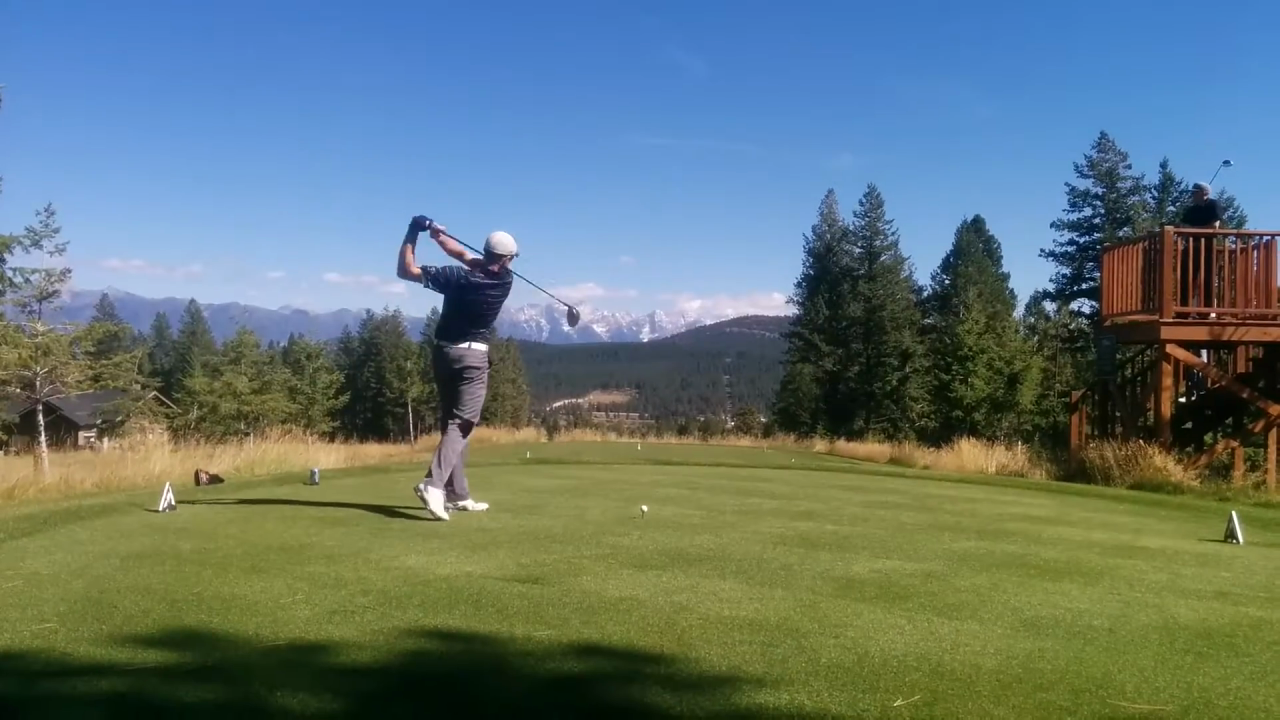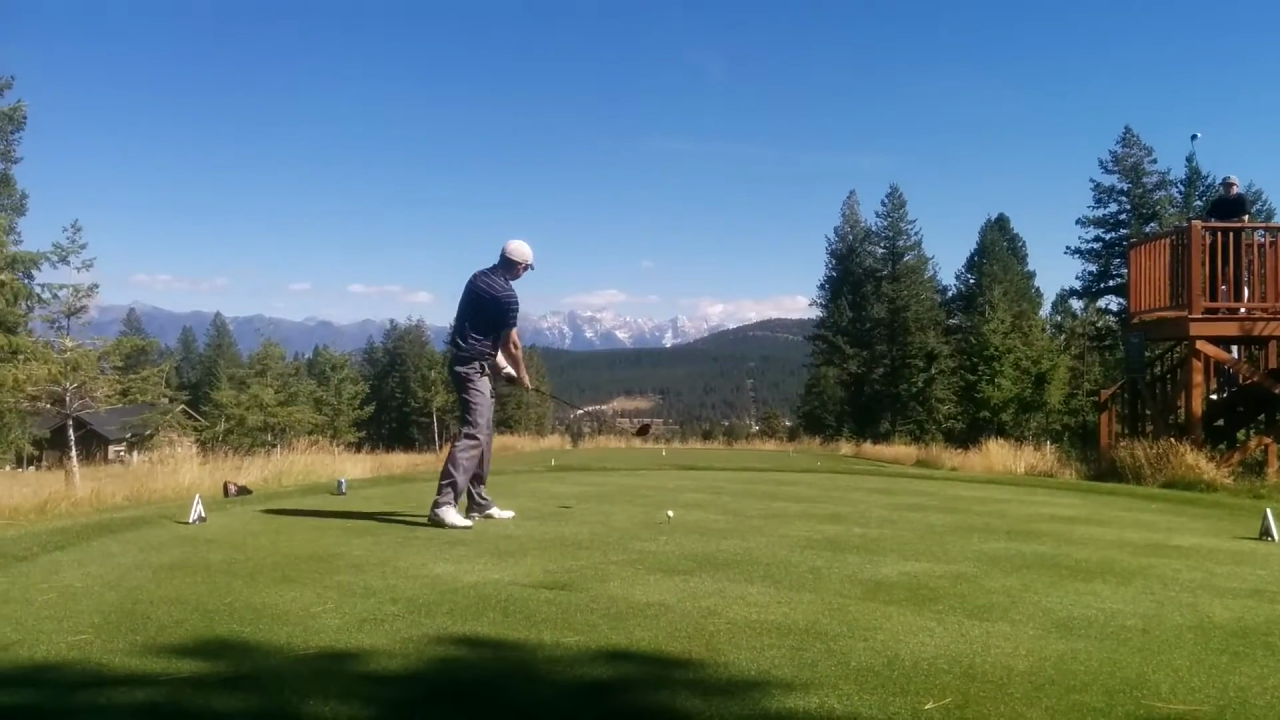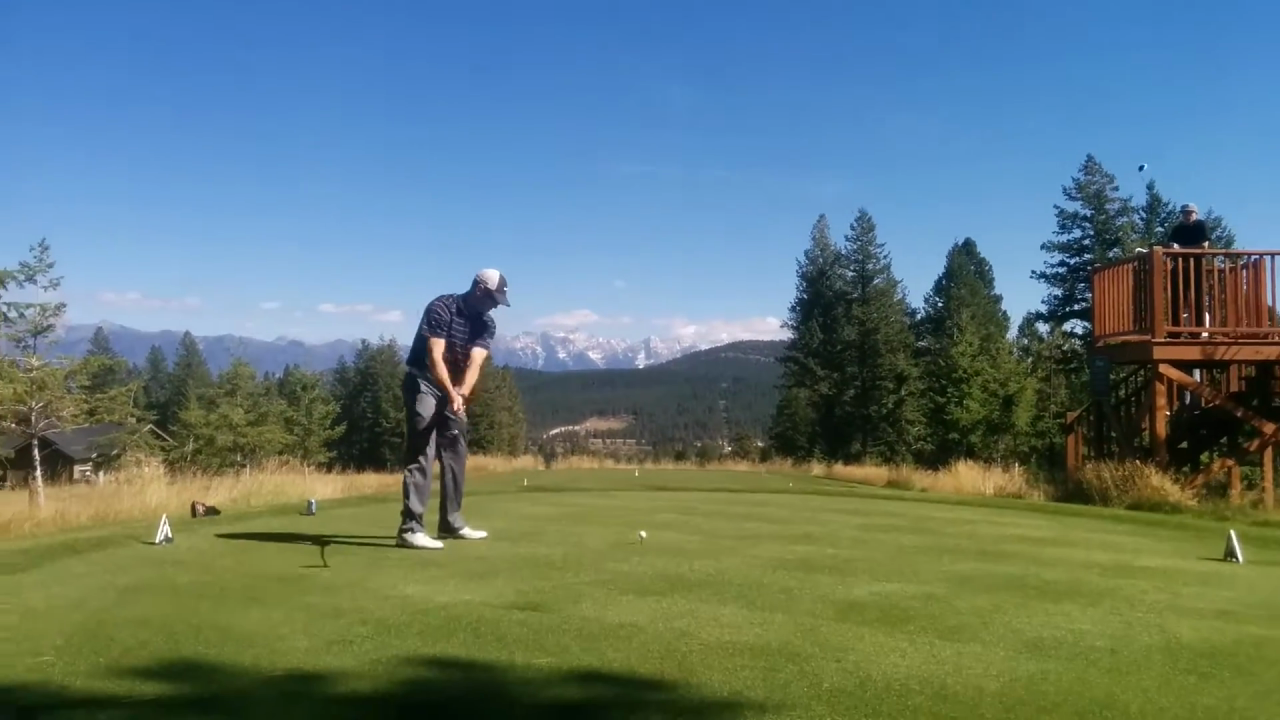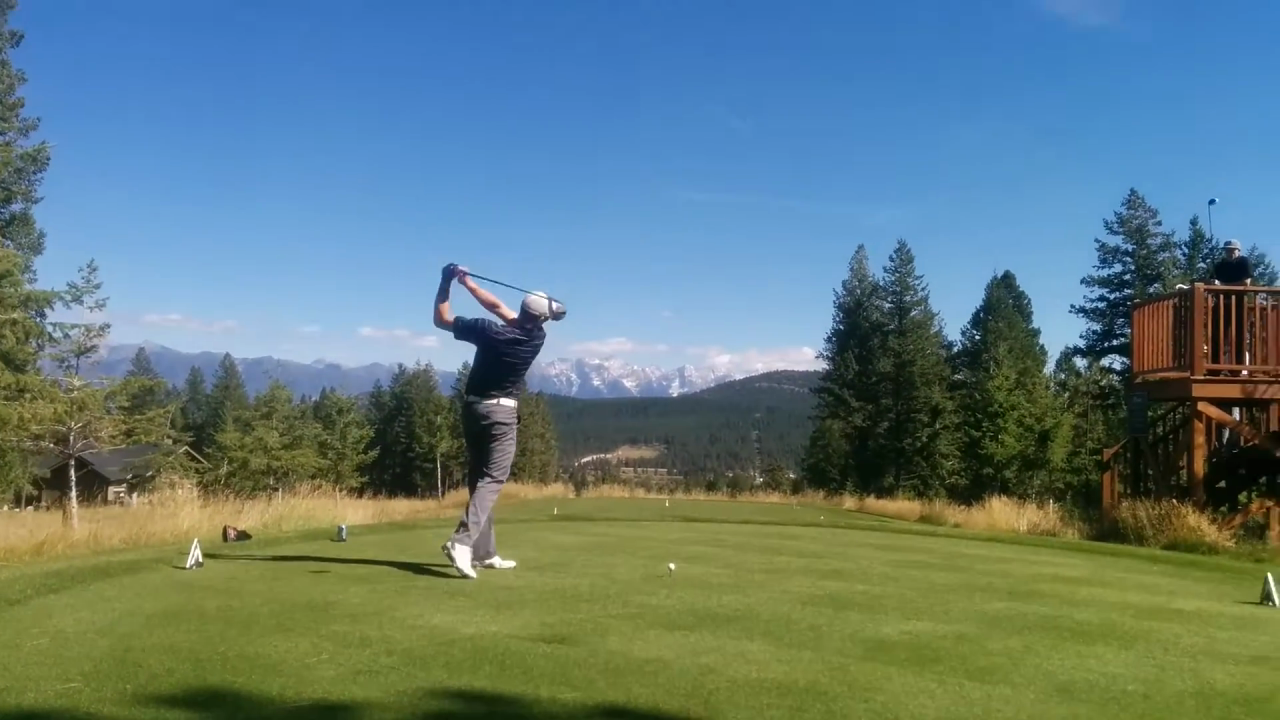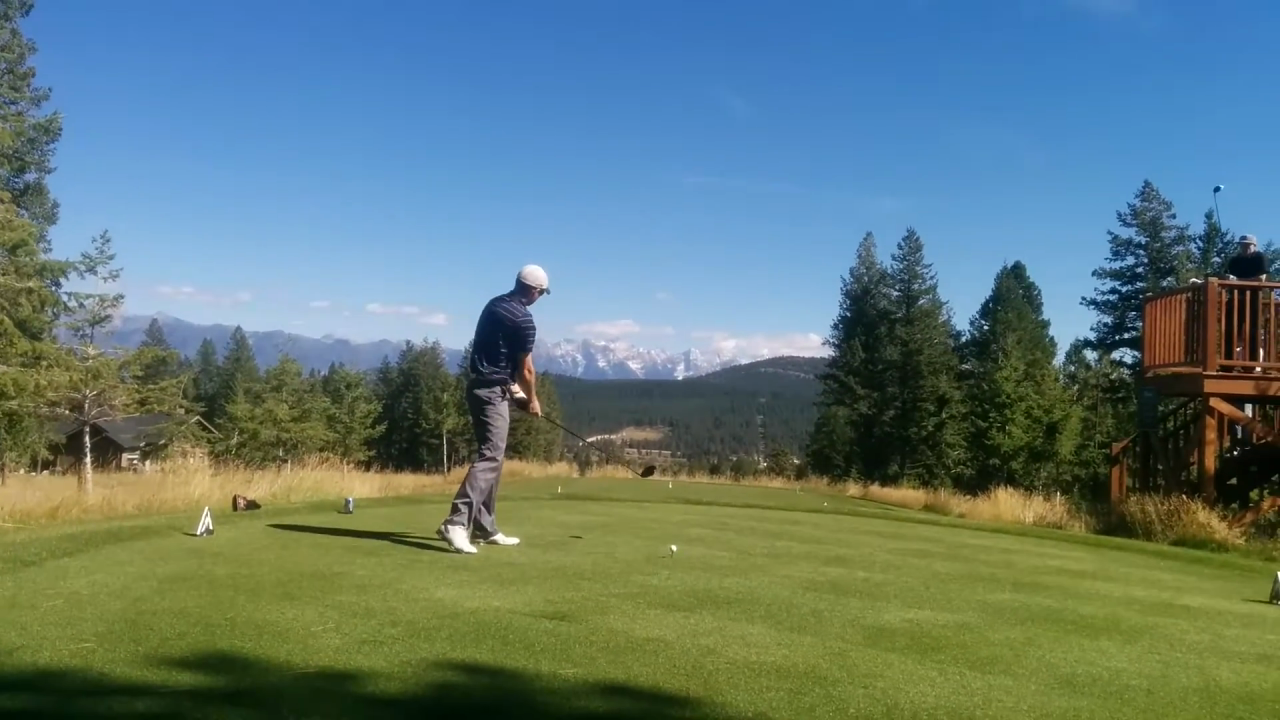
dt=1s
person 1, frame 1
left shoulder: (456, 276)
right shoulder: (506, 280)
left elbow: (405, 271)
right elbow: (474, 262)
left wrist: (412, 233)
right wrist: (441, 235)
left hip: (443, 352)
right hip: (472, 357)
left knee: (451, 421)
right knee: (461, 424)
left ankle: (456, 494)
right ankle: (434, 484)
person 1, frame 2
left shoulder: (480, 278)
right shoulder: (507, 295)
right elbow: (512, 343)
left wrist: (501, 364)
right wrist: (521, 374)
left hip: (470, 363)
right hip: (473, 366)
left knee: (482, 433)
right knee: (473, 433)
left ankle: (479, 503)
right ankle: (444, 503)
person 1, frame 3
left shoulder: (486, 325)
right shoulder: (442, 307)
left elbow: (474, 363)
right elbow: (435, 357)
left wrist: (461, 395)
right wrist: (450, 393)
left hip: (450, 390)
right hip: (422, 385)
left knee: (456, 454)
right knee: (422, 455)
left ankle: (451, 523)
right ankle: (411, 528)
person 1, frame 4
left shoulder: (488, 331)
right shoulder: (537, 337)
left elbow: (441, 319)
right elbow: (501, 308)
left wrist: (448, 281)
right wrist: (467, 281)
left hip: (472, 408)
right hip: (502, 413)
left knee: (480, 479)
right knee: (492, 480)
left ankle: (482, 552)
right ankle: (462, 541)
person 1, frame 5
left shoulder: (495, 305)
right shoulder: (522, 319)
right elbow: (525, 369)
left wrist: (515, 390)
right wrist: (532, 400)
left hip: (485, 387)
right hip: (493, 391)
left knee: (493, 458)
right knee: (491, 457)
left ankle: (484, 528)
right ankle: (456, 523)
